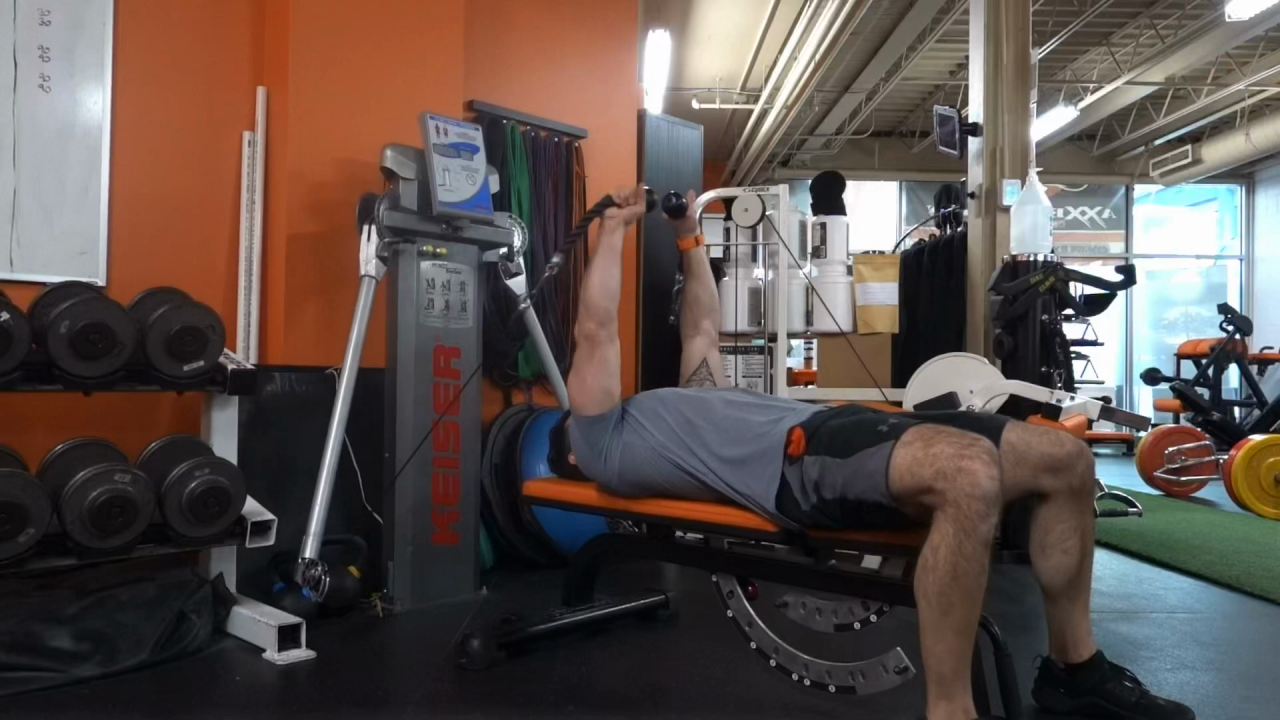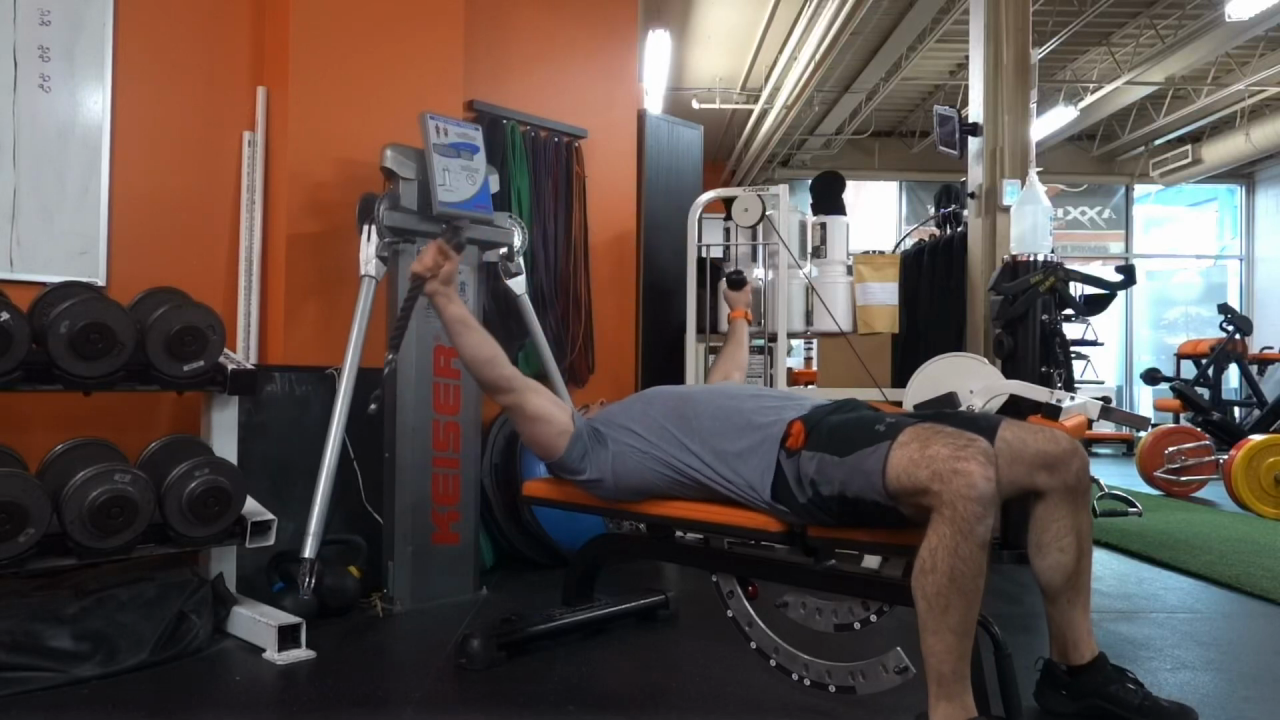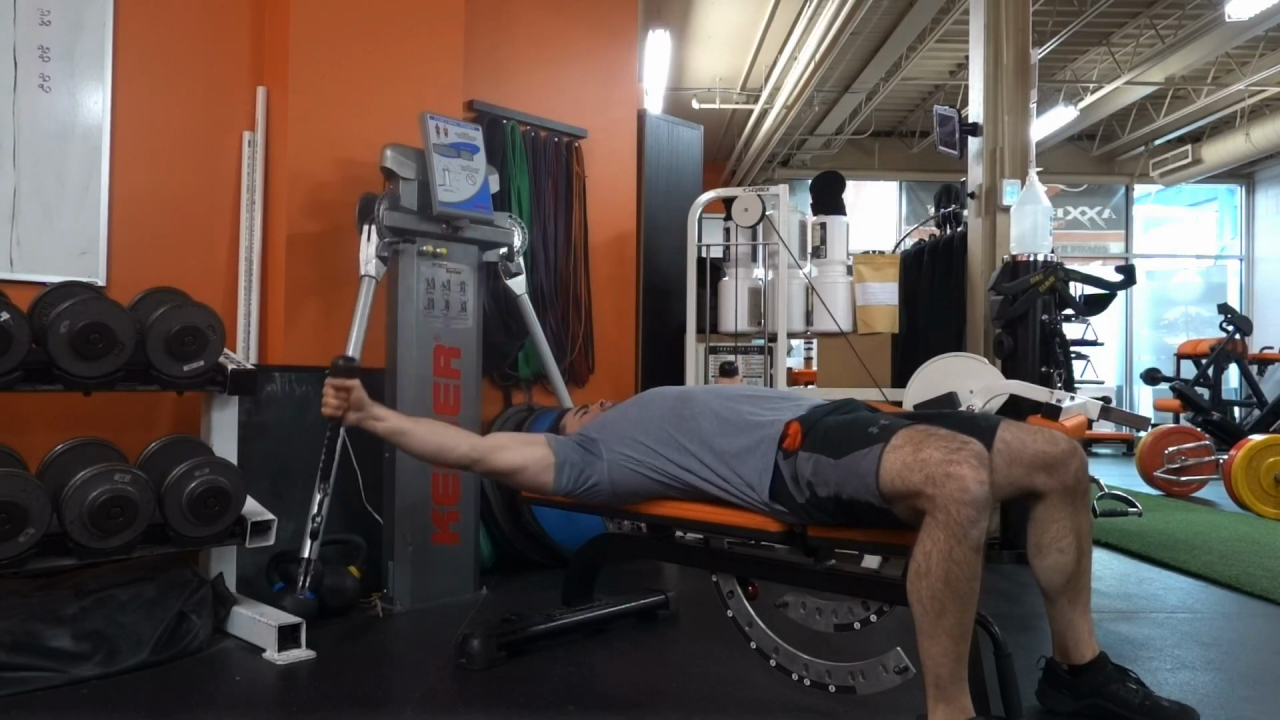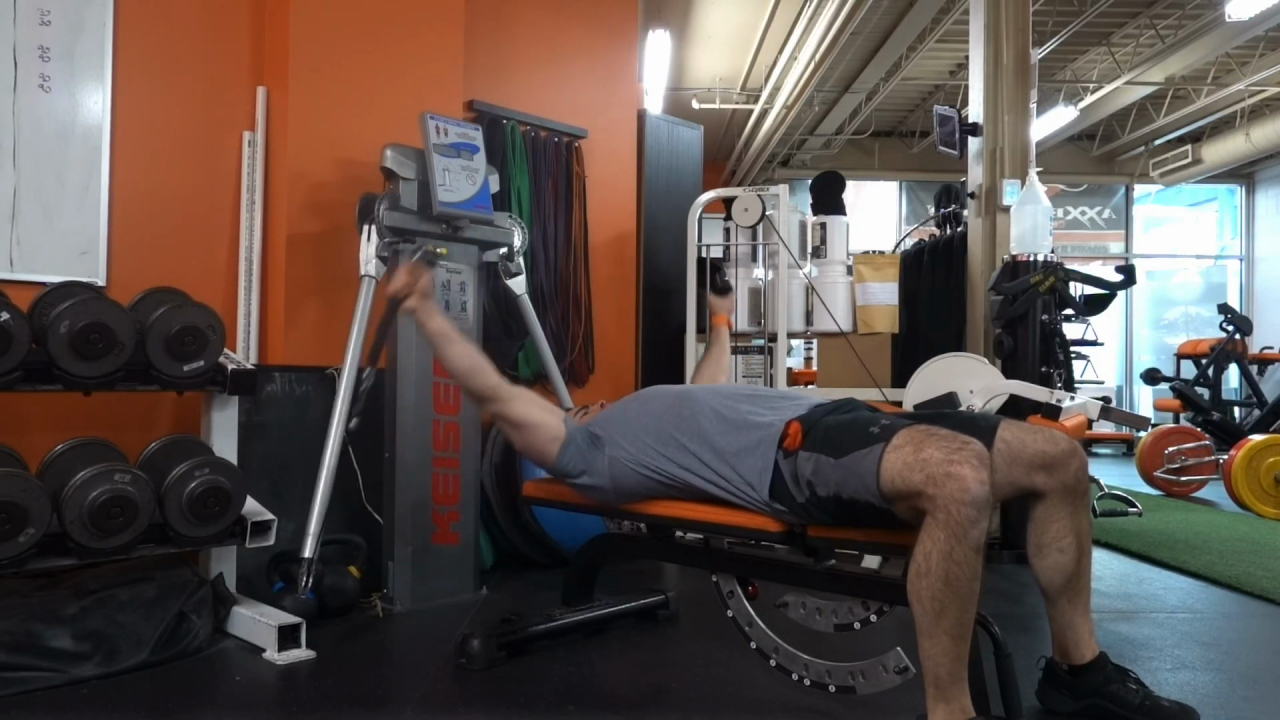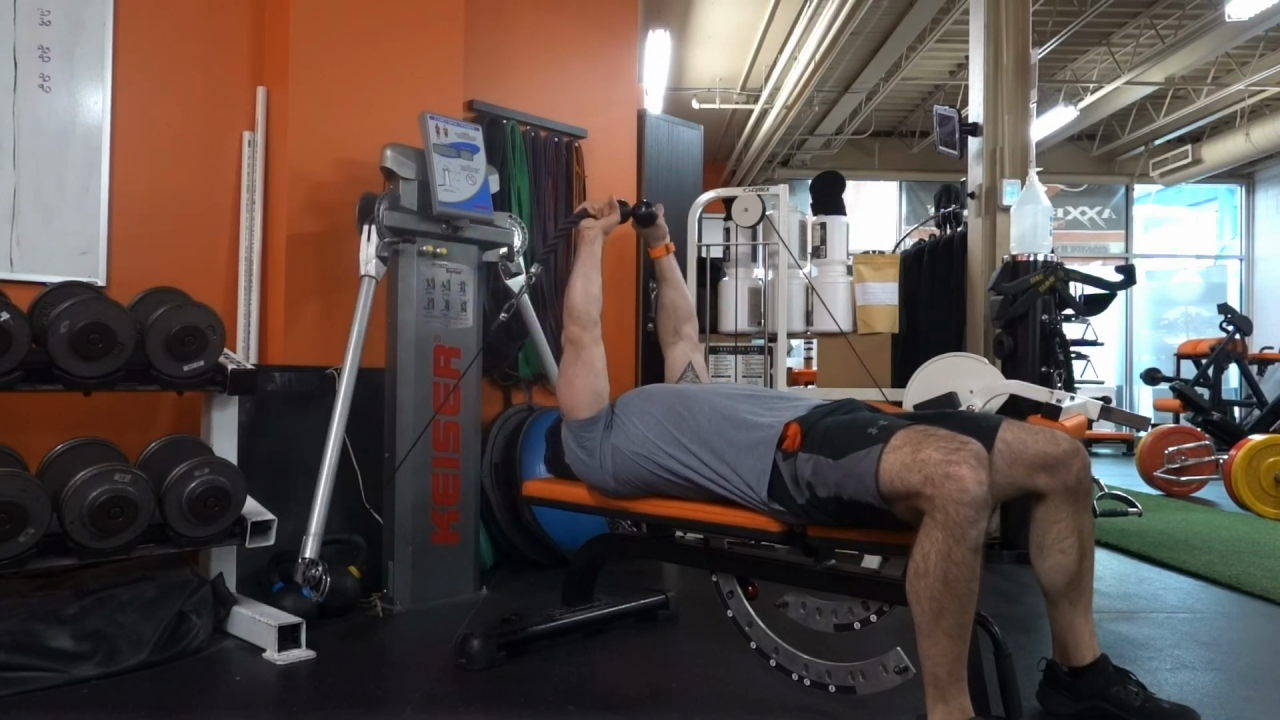
dt=0.7s
person 1, frame 1
left shoulder: (682, 410)
right shoulder: (606, 448)
left elbow: (702, 332)
right elbow: (595, 334)
left wrist: (690, 244)
right wrist: (613, 226)
left hip: (838, 426)
right hip: (794, 457)
left knee: (1065, 461)
right knee: (969, 476)
left ankle: (1074, 667)
person 1, frame 2
left shoulder: (648, 414)
right shoulder: (592, 452)
left elbow: (726, 386)
right elbow: (510, 389)
left wrist: (738, 318)
right wrist: (445, 293)
left hip: (835, 420)
right hip: (791, 452)
left knee: (1059, 460)
right knee: (967, 476)
person 1, frame 3
left shoulder: (644, 415)
right shoulder: (588, 456)
right elbow: (486, 449)
left wrist: (730, 391)
right wrist: (370, 415)
left hip: (832, 417)
right hip: (791, 454)
left knee: (1057, 459)
right knee: (960, 479)
person 1, frame 4
left shoulder: (642, 415)
right shoulder: (592, 457)
right elbow: (506, 402)
left wrist: (719, 325)
right wrist: (424, 308)
left hip: (836, 417)
right hip: (794, 456)
left knee: (1057, 459)
right knee: (962, 478)
person 1, frame 5
left shoulder: (665, 403)
right shoulder: (597, 448)
left elbow: (681, 333)
right elbow: (580, 337)
left wrist: (661, 251)
right wrist: (593, 237)
left hip: (834, 418)
right hip: (789, 453)
left knee: (1060, 459)
right knee: (959, 480)
